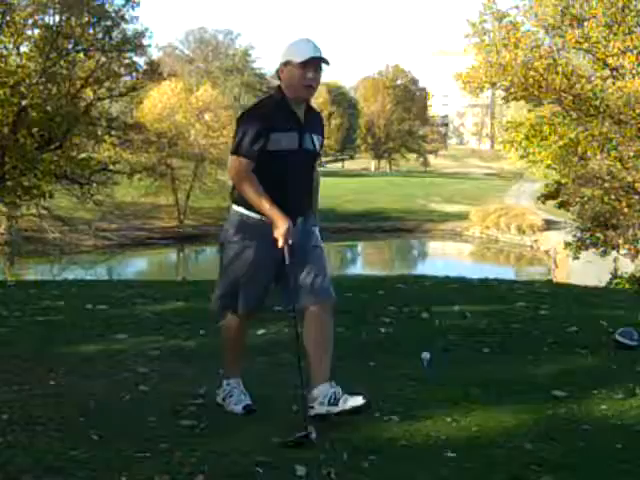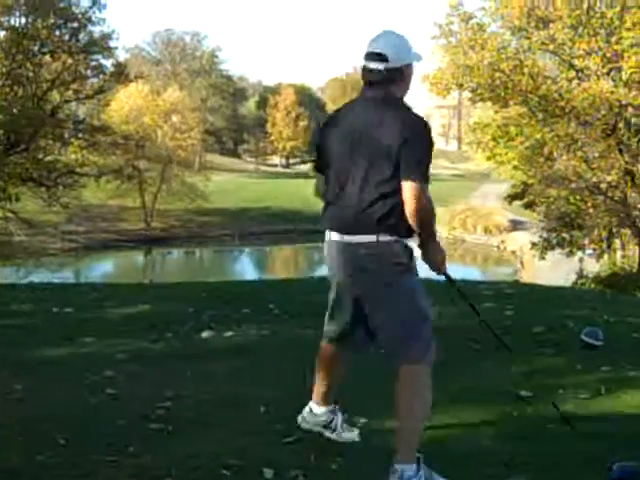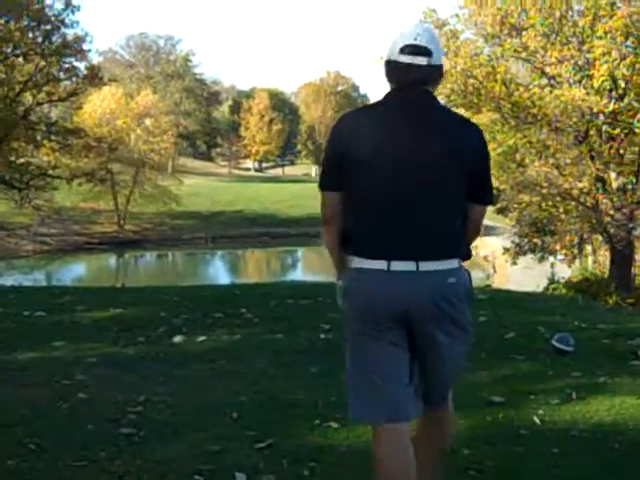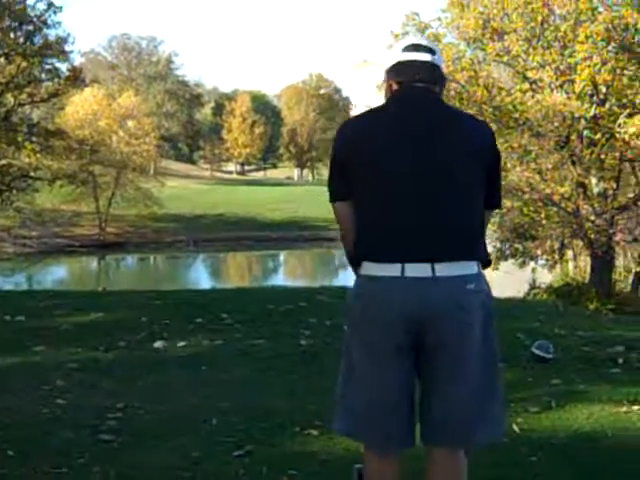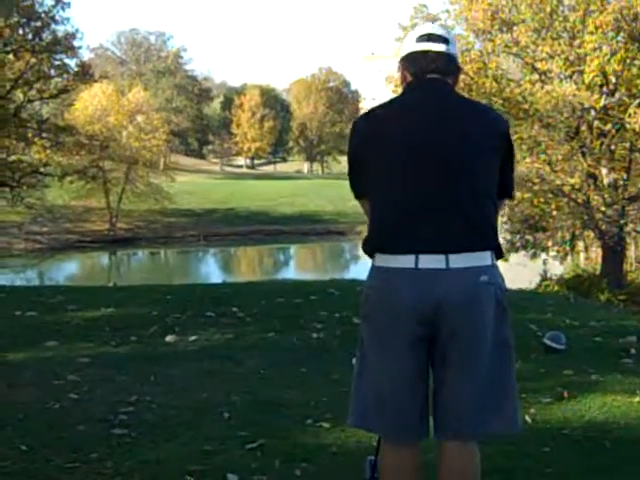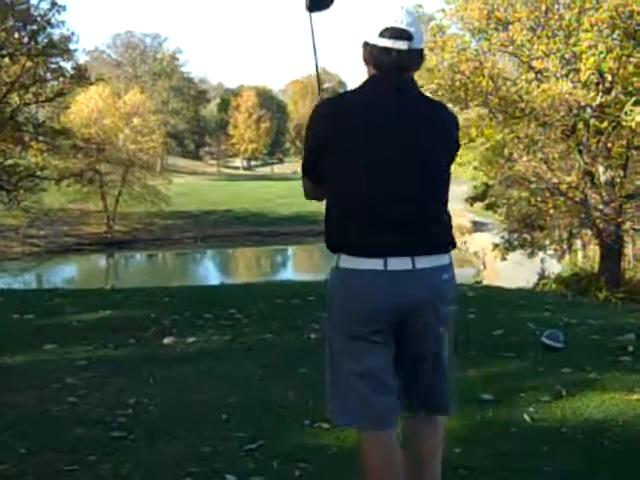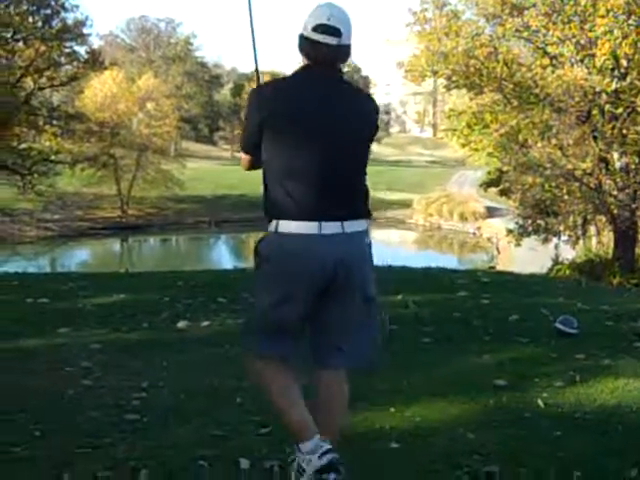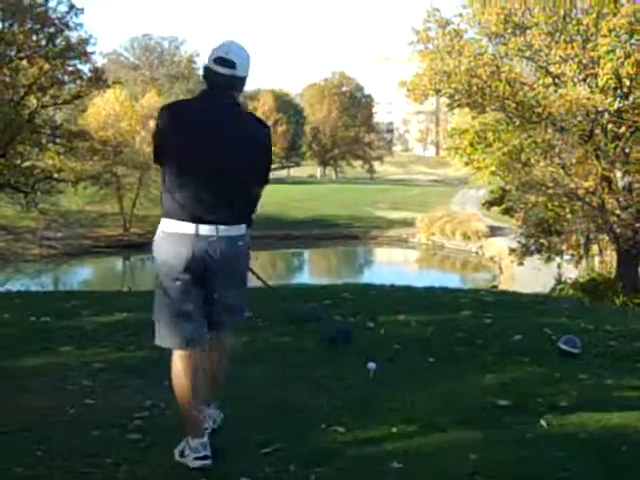
dt=0.7s
person 1, frame 1
left shoulder: (314, 120)
right shoulder: (258, 116)
right elbow: (239, 174)
left wrist: (306, 219)
right wrist: (276, 218)
left hip: (300, 225)
right hip: (254, 225)
left knee: (318, 302)
right knee: (238, 309)
left ankle: (321, 391)
right ankle: (231, 380)
person 1, frame 2
left shoulder: (333, 122)
right shoulder: (411, 125)
left elbow: (322, 190)
right elbow: (416, 202)
right wrist: (431, 246)
left hip: (338, 243)
right hip: (381, 251)
left knee: (338, 333)
right knee: (416, 354)
left ankle: (318, 409)
person 1, frame 3
left shoulder: (351, 127)
right shoulder: (466, 134)
left elbow: (330, 217)
right elbow: (474, 221)
left wrist: (344, 274)
left hip: (371, 280)
right hip: (442, 281)
left knee: (390, 417)
right knee: (438, 396)
person 1, frame 4
left shoulder: (354, 132)
right shoulder: (478, 134)
left elbow: (349, 228)
right elbow: (481, 221)
left hip: (382, 289)
right hip: (458, 288)
left knee: (381, 440)
right knee: (448, 440)
person 1, frame 5
left shoulder: (369, 126)
right shoulder: (490, 124)
right elbow: (494, 207)
left hip: (396, 280)
right hip: (471, 279)
left knee: (398, 431)
right knee: (461, 430)
person 1, frame 6
left shoulder: (331, 114)
right shoulder: (443, 120)
left elbow: (312, 190)
left hip: (360, 279)
right hip: (431, 276)
left knee: (376, 420)
right knee: (425, 409)
person 1, frame 7
left shoulder: (269, 97)
right shoulder: (364, 107)
left elbow: (248, 161)
left hip: (293, 242)
right hip: (351, 241)
left knee: (267, 356)
right knee: (334, 362)
person 1, frame 8
left shoulder: (172, 116)
right shoulder: (256, 130)
right elbow: (255, 190)
left hip: (178, 236)
right hip: (230, 239)
left knee: (186, 342)
right knee: (220, 328)
left ankle: (197, 440)
right ankle: (208, 409)
